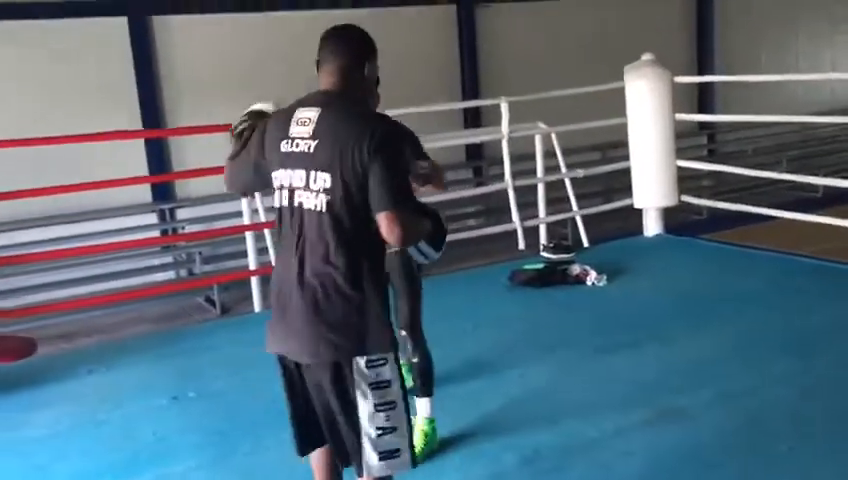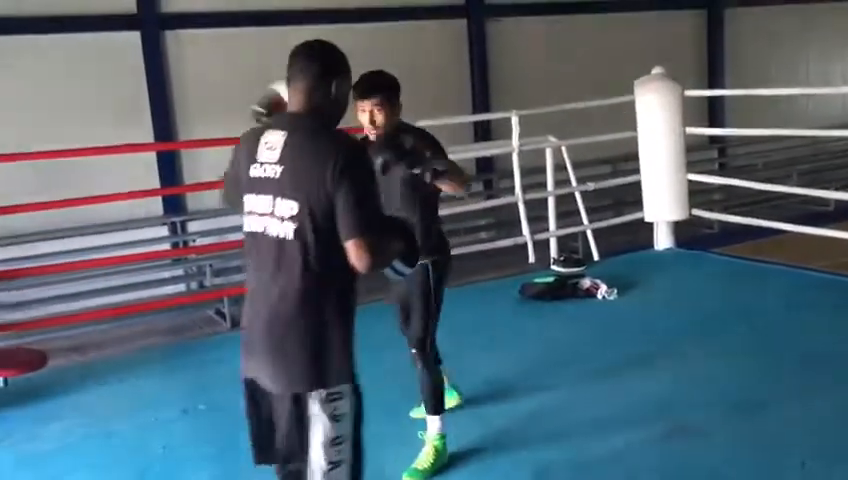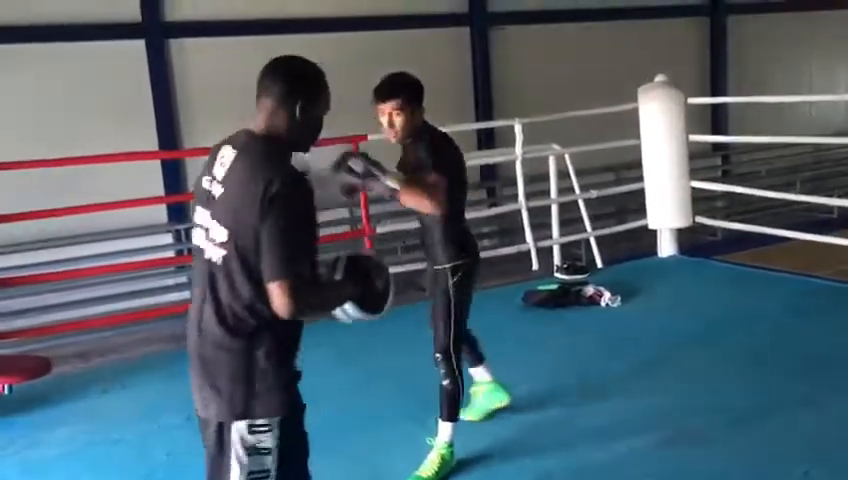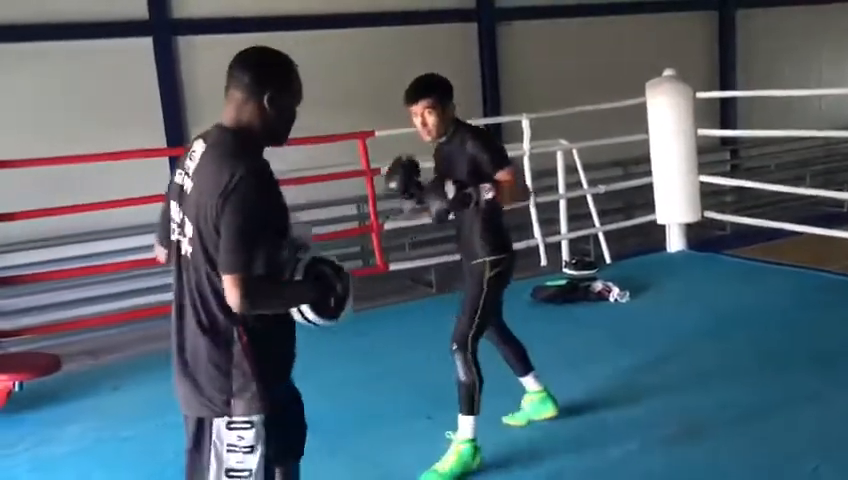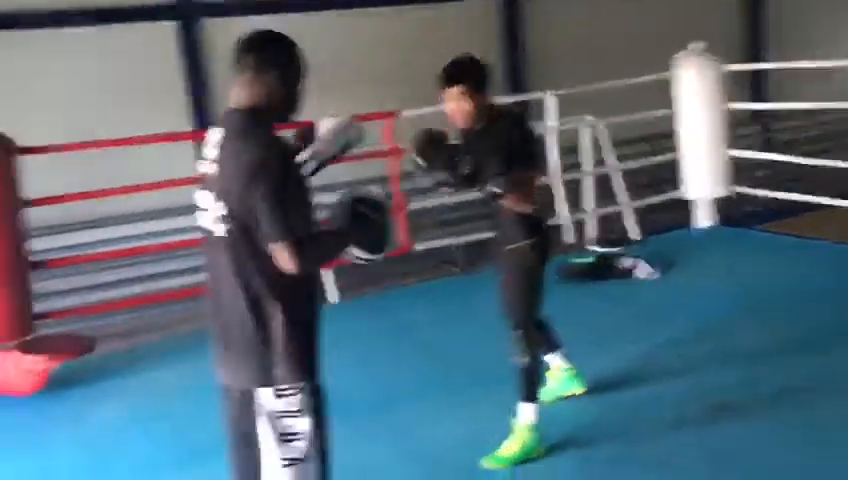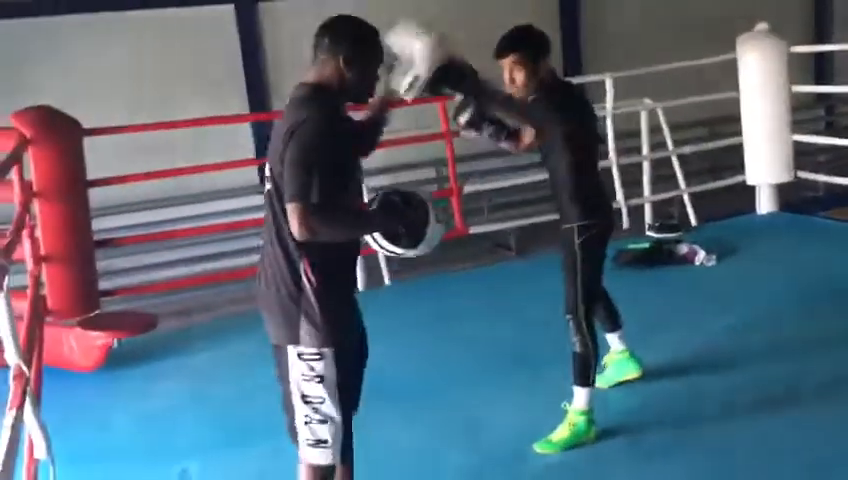
dt=0.3s
person 1, frame 1
left shoulder: (276, 126)
right shoulder: (370, 130)
left elbow: (235, 181)
right elbow: (395, 233)
left wrist: (244, 139)
right wrist: (426, 224)
left hip: (291, 319)
right hip: (350, 321)
left knee: (323, 436)
person 1, frame 2
left shoulder: (249, 145)
right shoulder: (339, 151)
right elbow: (363, 257)
right wrist: (399, 242)
left hip: (262, 336)
right hip: (313, 345)
person 1, frame 3
left shoulder: (222, 156)
right shoulder: (281, 184)
right elbow: (288, 302)
right wrist: (349, 287)
left hip: (215, 354)
right hip: (250, 373)
person 1, frame 4
left shoulder: (198, 152)
right shoulder: (247, 177)
left elbow: (166, 250)
right elbow: (242, 296)
right wrist: (310, 288)
left hip: (206, 355)
right hip: (234, 372)
person 1, frame 5
left shoulder: (220, 139)
right shoulder: (264, 152)
right elbow: (293, 257)
right wrist: (349, 234)
left hip: (240, 330)
right hip: (270, 340)
person 1, frame 6
left shoulder: (321, 112)
right shoulder: (314, 122)
left elbow: (359, 142)
right elbow: (305, 223)
left wrist: (389, 100)
right wrist: (380, 220)
left hip: (323, 294)
right hip: (306, 301)
left knee: (338, 414)
right knee: (321, 432)
person 2, frame 1
left shoulder: (397, 137)
left elbow: (436, 180)
left hip: (398, 245)
left knee: (410, 331)
left ankle: (425, 425)
right ankle: (404, 372)
person 2, frame 2
left shoulder: (416, 142)
right shoulder: (368, 146)
left elbow: (461, 183)
left wrist: (418, 168)
left hip: (427, 257)
left knee: (422, 345)
right knee: (409, 329)
left ankle: (436, 442)
right ankle: (443, 390)
person 2, frame 3
left shoulder: (435, 147)
right shoulder: (413, 146)
left elbow: (433, 204)
right elbow: (404, 191)
left wrist: (377, 173)
right wrist: (369, 174)
left hip: (454, 261)
right hip: (441, 258)
left knee: (444, 350)
right knee: (448, 327)
right ankle: (488, 386)
person 2, frame 4
left shoulder: (476, 141)
right shoulder: (442, 149)
left elbow: (518, 190)
right elbow: (443, 205)
left wrist: (470, 192)
left hip: (491, 257)
right hip: (473, 256)
left knee: (462, 344)
right knee: (493, 329)
left ankle: (465, 446)
right ankle: (538, 398)
person 2, frame 5
left shoulder: (514, 132)
right shoulder: (468, 133)
left elbow: (529, 201)
right elbow: (456, 183)
left wrist: (484, 182)
right wrist: (435, 163)
left hip: (527, 241)
right hip: (507, 241)
left knee: (519, 327)
right knee: (521, 313)
left ankle: (526, 433)
right ankle: (564, 374)
person 2, frame 6
left shoulder: (566, 100)
right shoulder: (546, 100)
left elbow: (530, 119)
right elbow: (522, 140)
left wrist: (476, 90)
right wrist: (484, 123)
left hip: (587, 219)
right hip: (578, 216)
left knee: (576, 312)
right knee: (589, 288)
left ankle: (581, 417)
right ankle: (622, 357)
